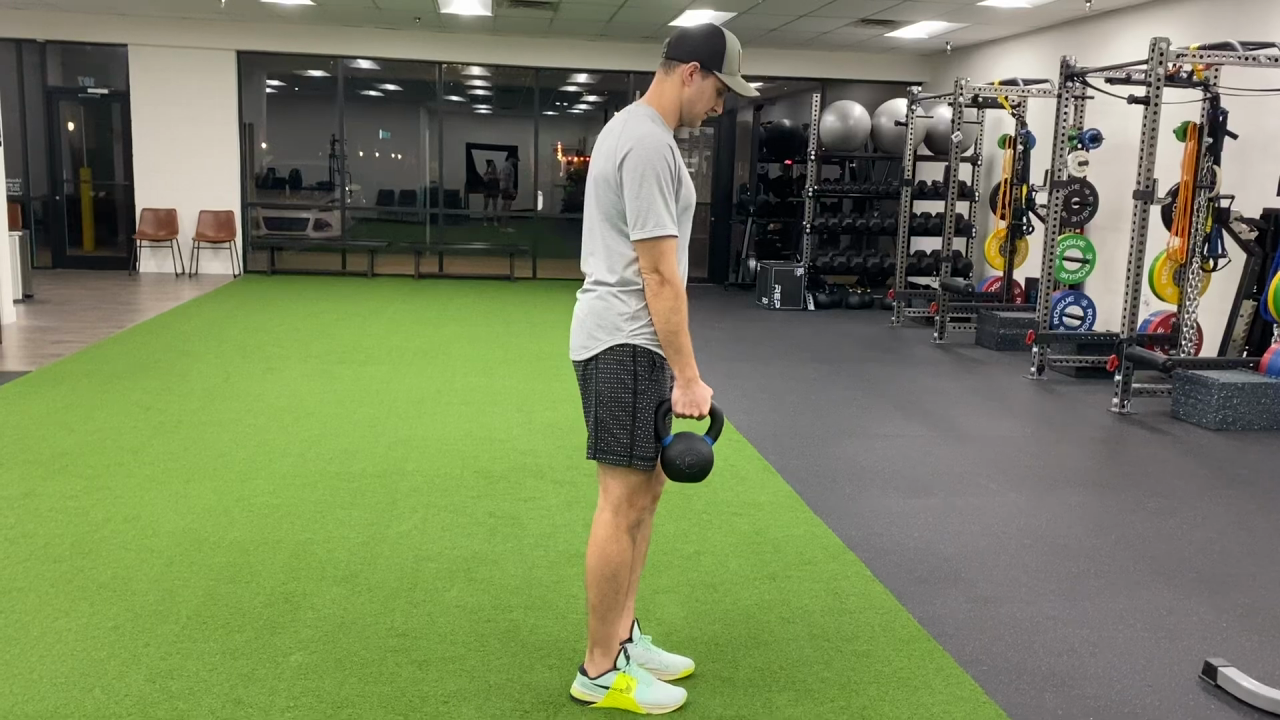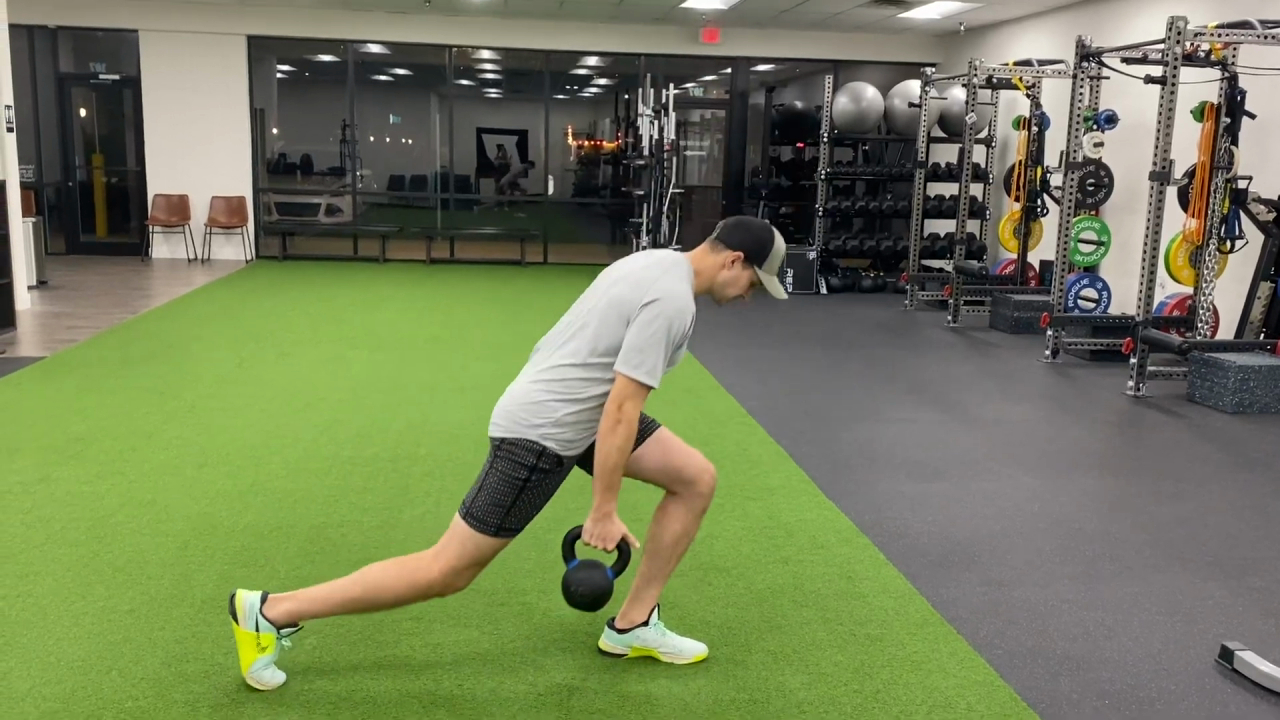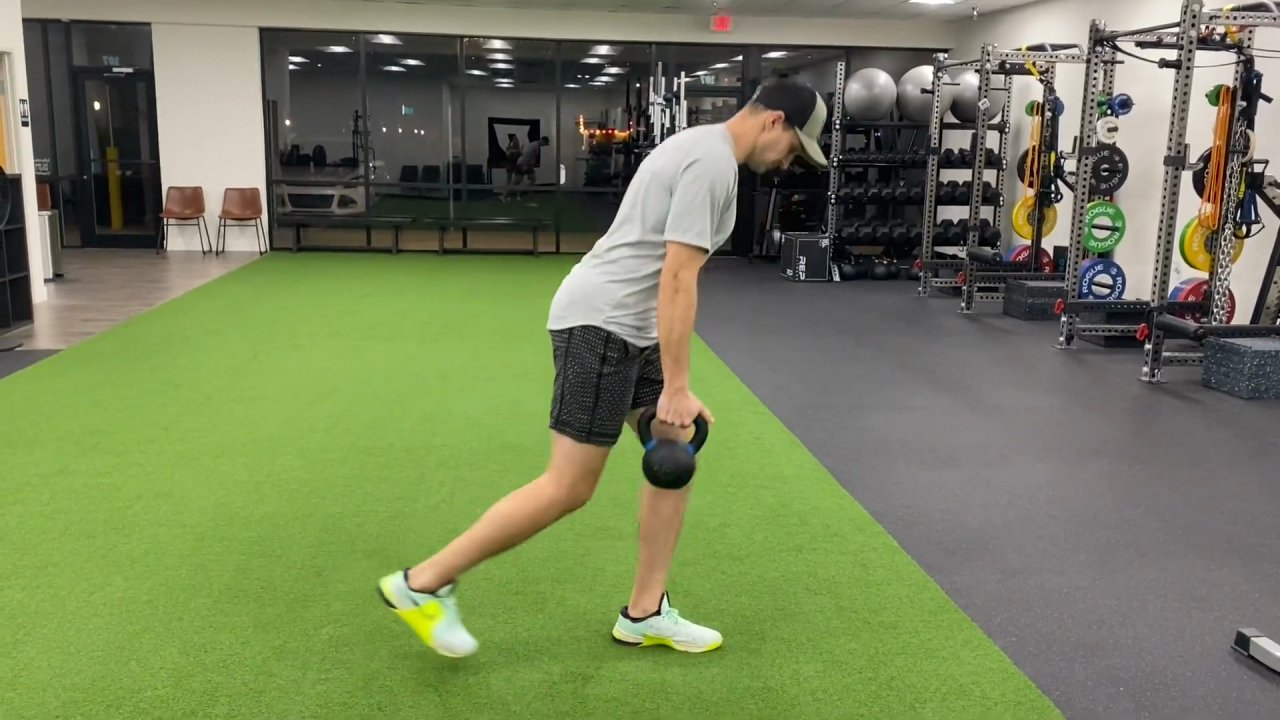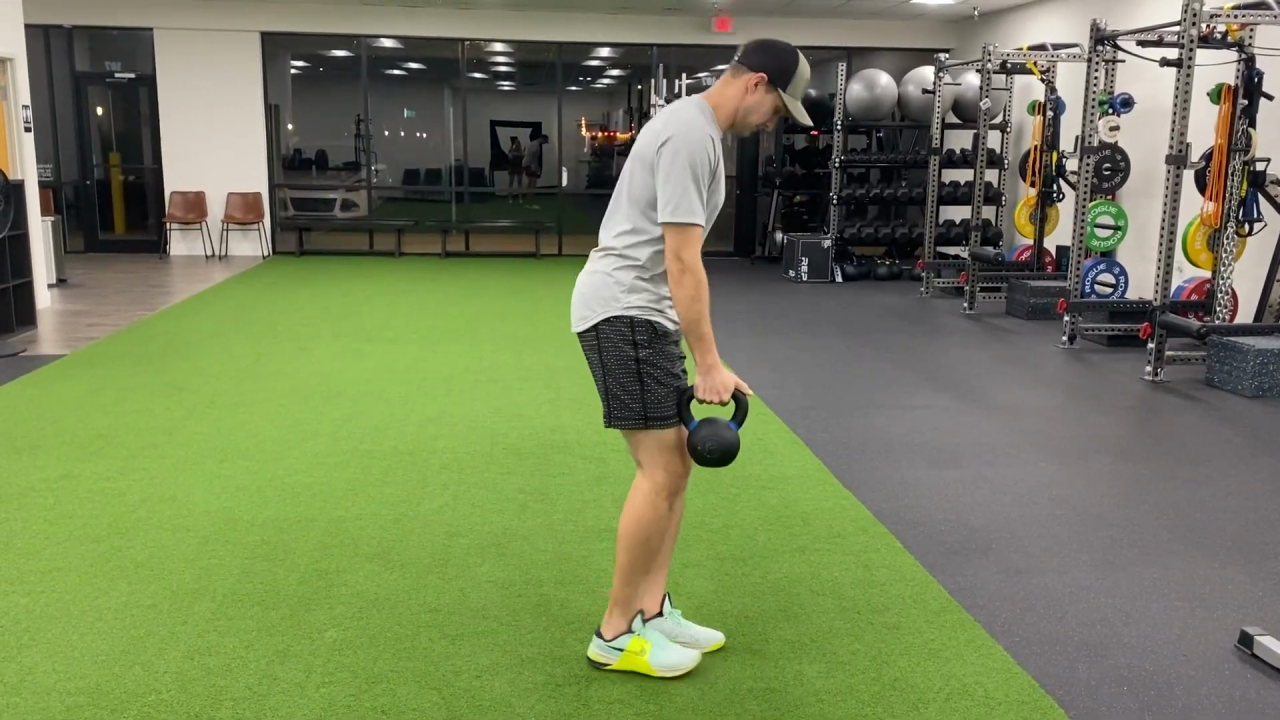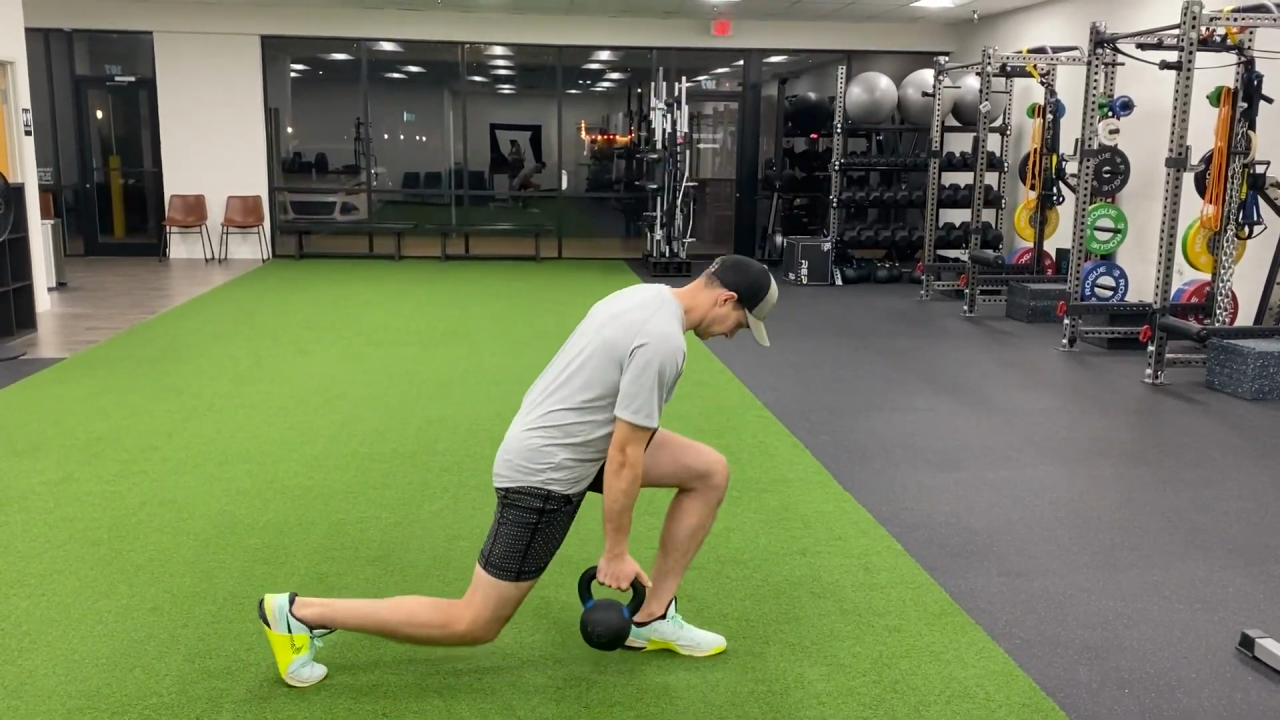
dt=1s
person 1, frame 1
left shoulder: (631, 129)
right shoulder: (649, 143)
right elbow: (660, 274)
right wrist: (687, 378)
left hip: (623, 339)
right hip: (627, 344)
left knee: (643, 496)
right knee: (623, 507)
left ankle: (622, 639)
person 1, frame 2
left shoulder: (658, 262)
right shoulder: (673, 301)
right elbow: (622, 411)
right wrist: (602, 513)
left hip: (572, 411)
right hip: (542, 430)
left knee: (698, 480)
right knee: (446, 570)
left ankle: (633, 625)
right ankle: (270, 613)
person 1, frame 3
left shoulder: (702, 146)
right shoulder: (715, 163)
right elbow: (678, 279)
right wrist: (676, 388)
left hip: (632, 322)
right hip: (602, 322)
right knee: (566, 488)
left ankle: (644, 612)
right ankle: (422, 585)
person 1, frame 4
left shoulder: (689, 123)
right shoulder: (693, 135)
right elbow: (683, 262)
right wrist: (710, 366)
left hip: (634, 308)
right hip: (625, 313)
left knee: (671, 466)
right knee: (663, 473)
left ankle: (650, 614)
right ankle: (617, 633)
person 1, frame 5
left shoulder: (646, 296)
right shoulder: (663, 344)
right elbow: (625, 458)
right wrist: (616, 553)
left hip: (559, 443)
right hip: (547, 472)
left knee: (710, 472)
right knee: (473, 624)
left ankle: (652, 618)
right ankle: (297, 615)
